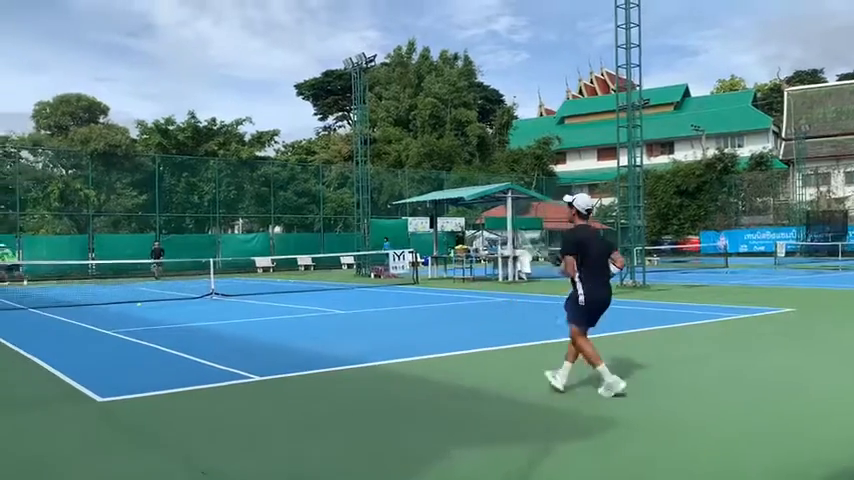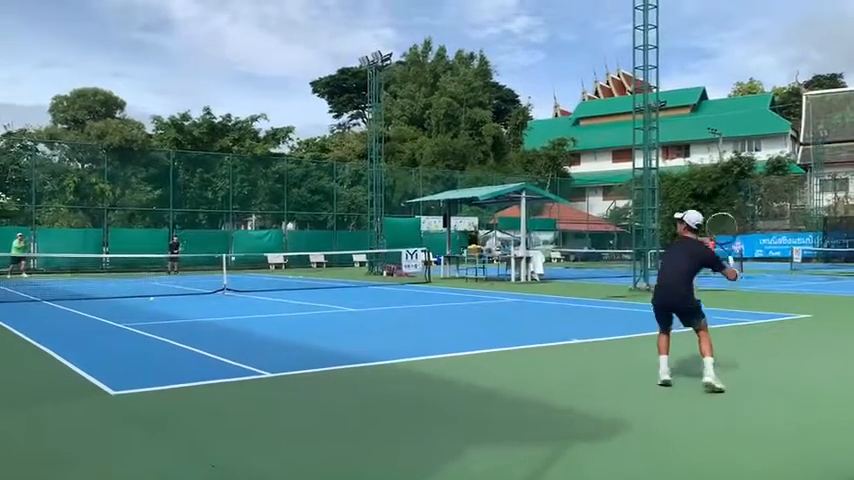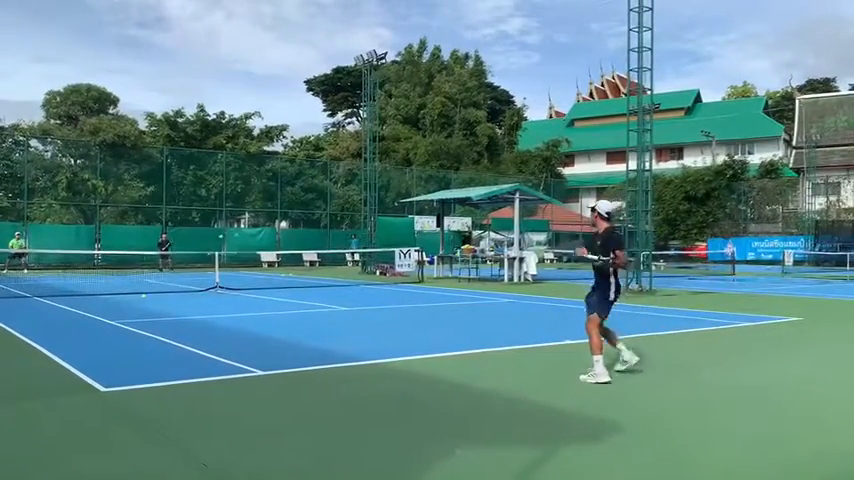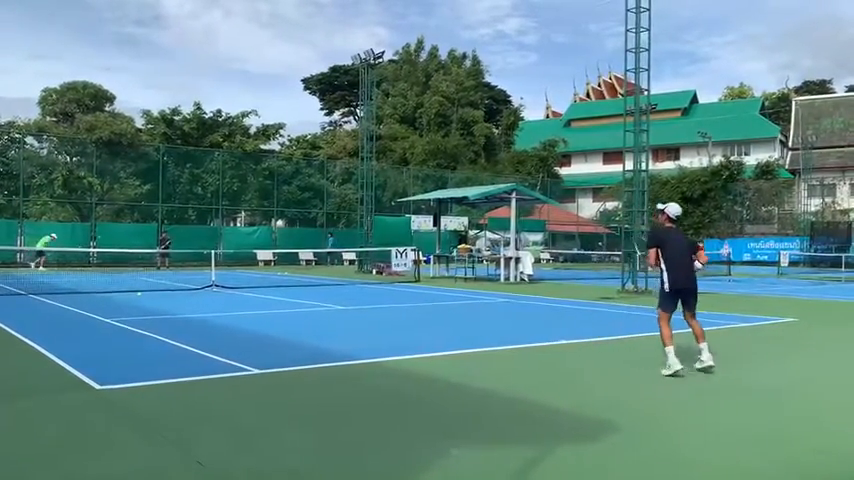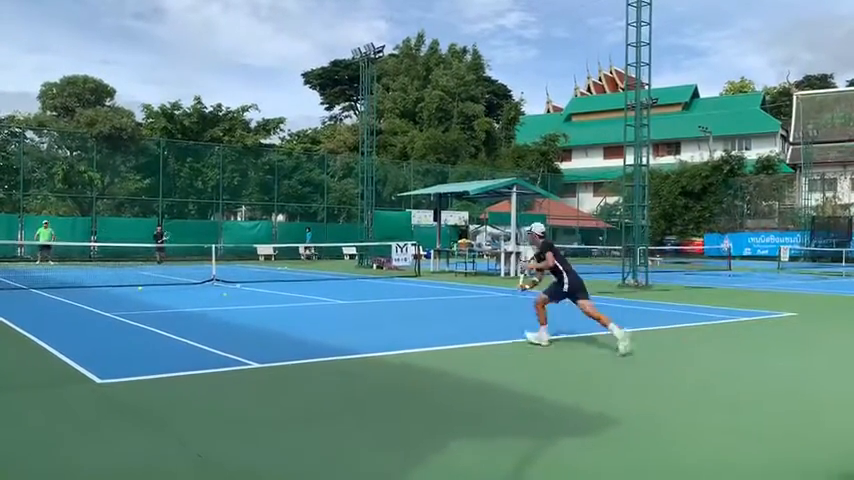
dt=1s
person 1, frame 1
left shoulder: (570, 235)
right shoulder: (599, 235)
left elbow: (569, 271)
right elbow: (619, 262)
left wrist: (562, 268)
left hip: (586, 294)
right hip: (604, 294)
left knee: (579, 337)
right knee: (577, 333)
left ankle: (610, 380)
right ankle: (562, 376)
person 1, frame 2
left shoulder: (673, 244)
right shoulder: (704, 251)
right elbow: (731, 276)
right wrist: (732, 267)
left hip: (660, 297)
right hip: (683, 298)
left knee: (664, 332)
right knee: (702, 333)
left ankle: (664, 371)
right ankle: (710, 375)
person 1, frame 3
left shoulder: (613, 236)
right shoulder: (596, 236)
left elbow: (623, 261)
right elbow: (586, 253)
left wrist: (609, 263)
right wrist: (584, 253)
left hip: (608, 288)
right hip: (600, 287)
left knee: (592, 325)
right knee: (597, 326)
left ankle: (600, 372)
right ankle: (626, 355)
person 1, frame 4
left shoulder: (656, 233)
right shoulder: (685, 237)
left elbow: (652, 261)
right elbow: (703, 259)
left hip: (670, 283)
right hip: (690, 282)
left knee: (664, 321)
right knee: (691, 318)
left ankle: (673, 362)
right ankle: (705, 356)
person 1, frame 5
left shoulder: (546, 245)
right shoulder: (539, 253)
left elbow: (550, 263)
right elbow: (539, 277)
left wrist: (532, 266)
right wrist: (528, 286)
left hip: (567, 281)
right hip: (572, 282)
left knee: (539, 303)
right knee: (590, 311)
left ankle: (543, 335)
right ankle: (618, 333)
